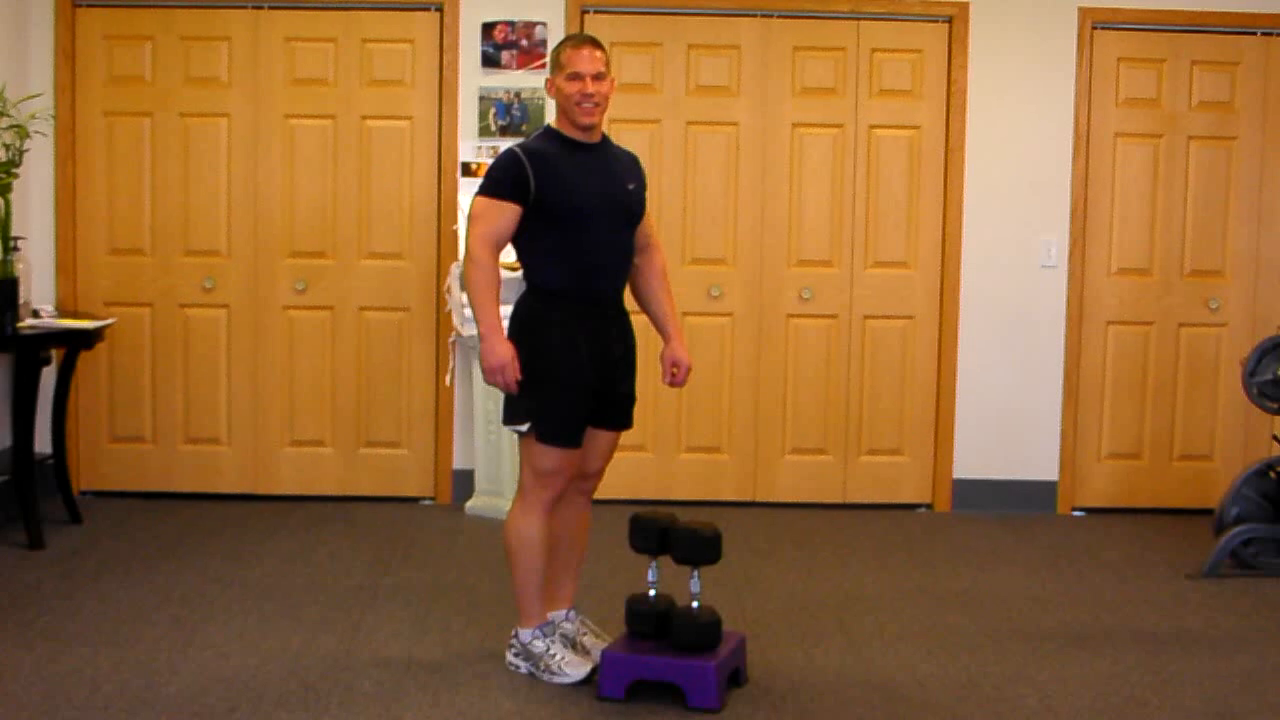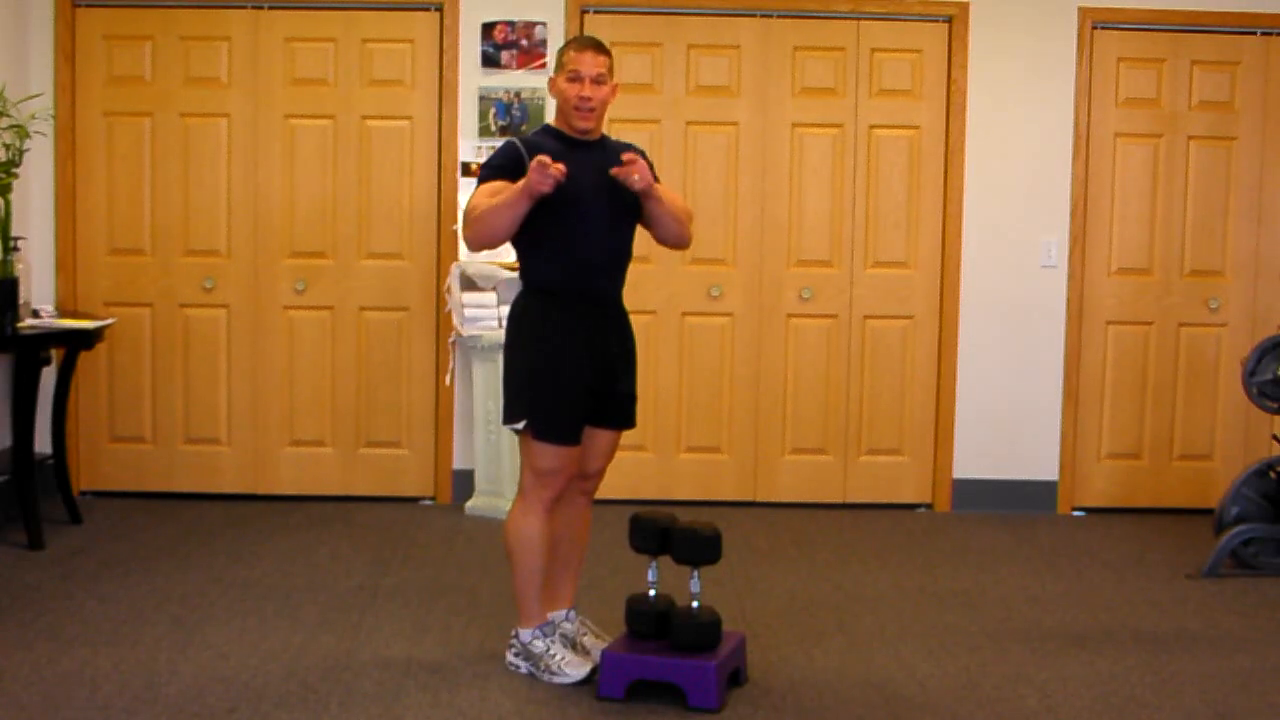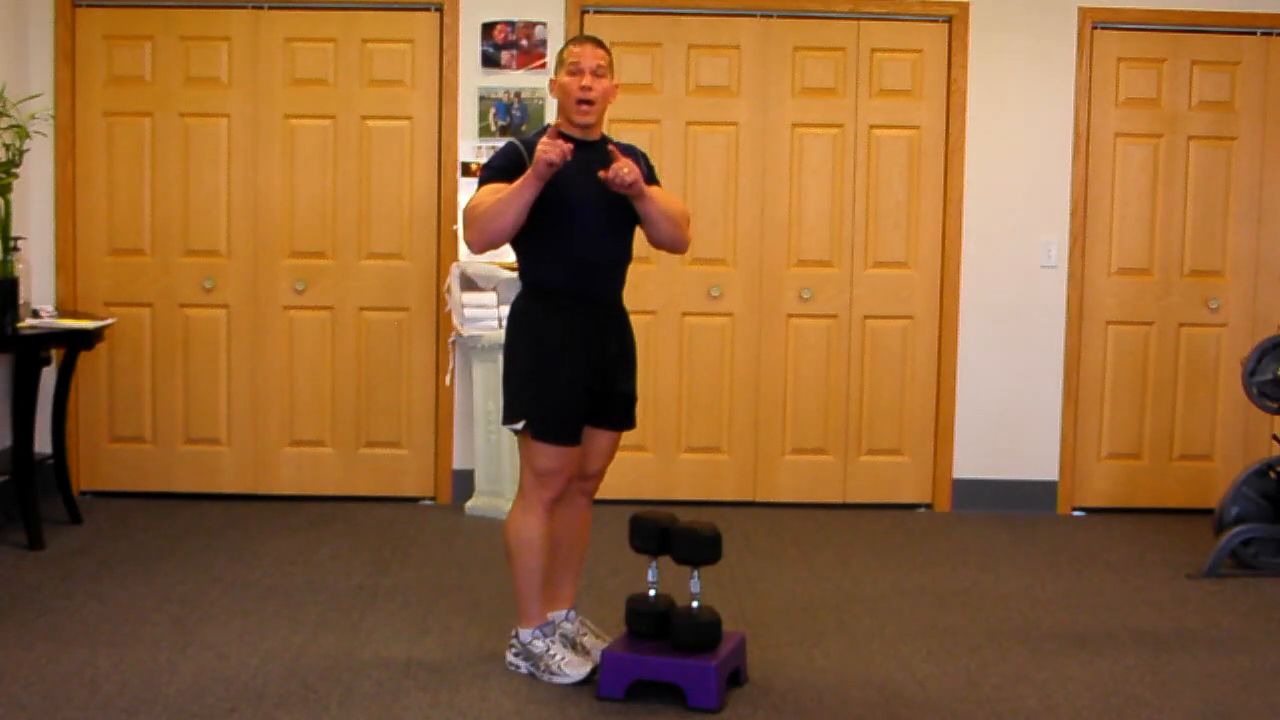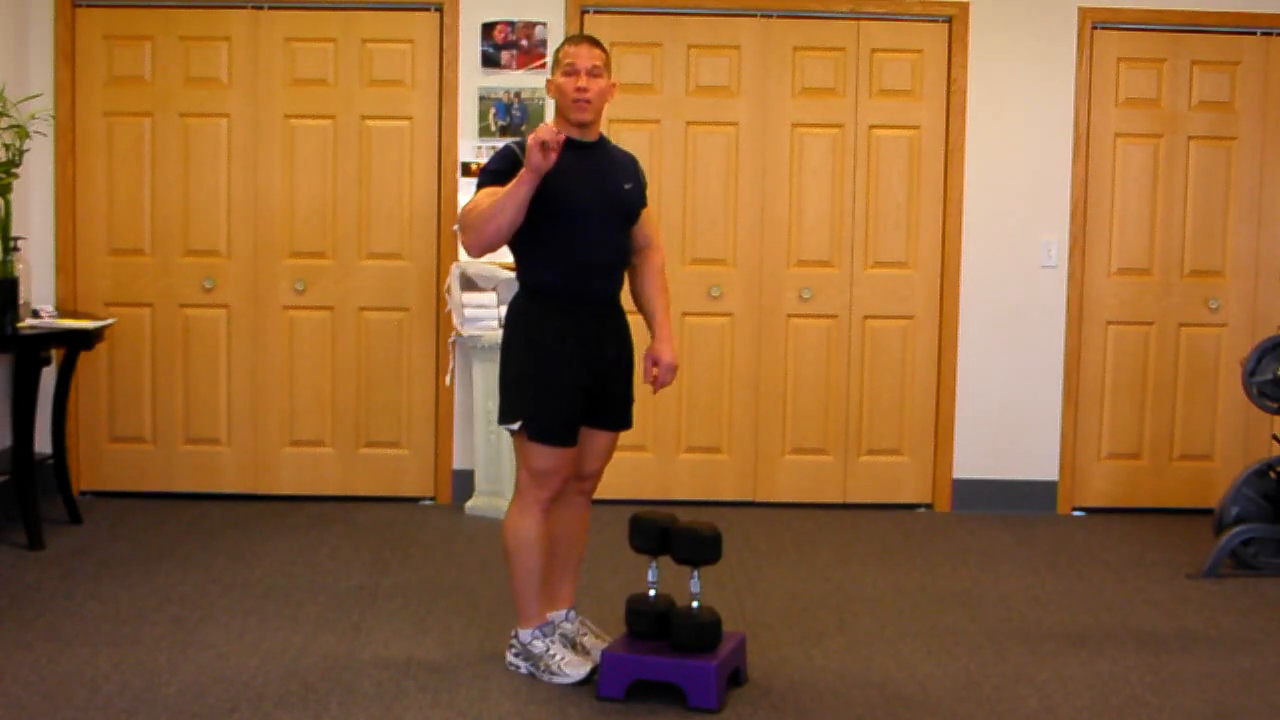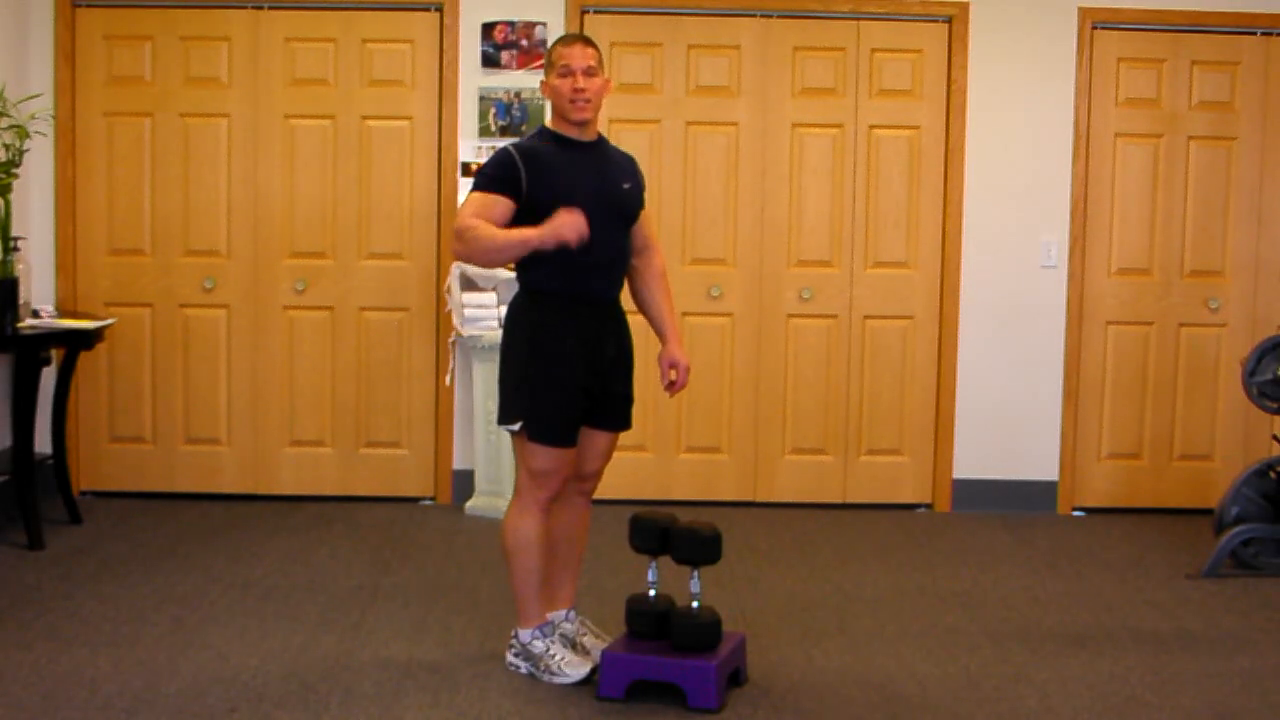
dt=1s
person 1, frame 1
left shoulder: (626, 165)
right shoulder: (525, 161)
left elbow: (646, 254)
right elbow: (480, 249)
left wrist: (672, 334)
right wrist: (492, 334)
left hip: (611, 332)
right hip: (551, 332)
left knee: (582, 482)
right knee: (544, 485)
left ankle: (563, 615)
right ankle: (528, 636)
person 1, frame 2
left shoulder: (627, 157)
right shoulder: (522, 153)
left elbow: (679, 234)
right elbow: (476, 231)
left wrist: (651, 191)
right wrist: (527, 189)
left hip: (610, 327)
right hip: (548, 327)
left knee: (584, 480)
right knee: (544, 484)
left ankle: (562, 614)
right ankle: (529, 636)
person 1, frame 3
left shoulder: (631, 160)
right shoulder: (522, 152)
left elbow: (678, 237)
right elbow: (478, 234)
left wrist: (638, 191)
right wrist: (536, 175)
left hip: (610, 327)
right hip: (548, 328)
left knee: (584, 482)
right knee: (544, 485)
left ankle: (562, 615)
right ankle: (529, 635)
person 1, frame 4
left shoulder: (625, 166)
right shoulder: (521, 155)
left elbow: (646, 252)
right elbow: (476, 238)
left wrist: (662, 334)
right wrist: (532, 172)
left hip: (608, 331)
right hip: (545, 331)
left knee: (581, 484)
right knee: (541, 486)
left ankle: (561, 614)
right ankle: (528, 635)
person 1, frame 5
left shoulder: (623, 166)
right shoulder: (519, 159)
left elbow: (645, 256)
right elbow: (467, 239)
left wrist: (671, 338)
right wrist: (539, 233)
left hip: (608, 332)
right hip: (546, 332)
left knee: (581, 482)
right knee: (541, 485)
left ankle: (562, 614)
right ankle: (528, 635)
